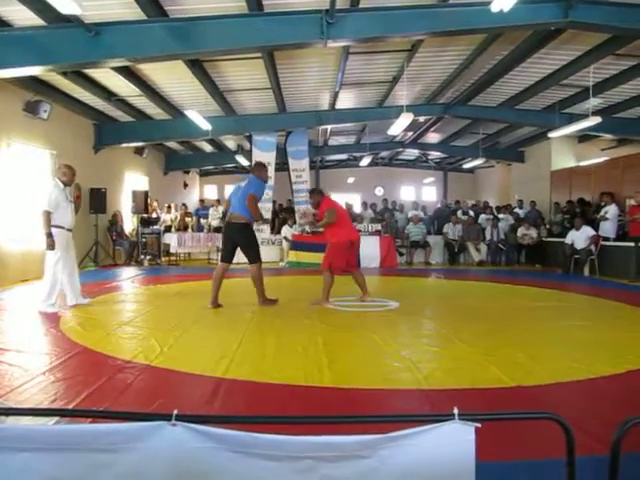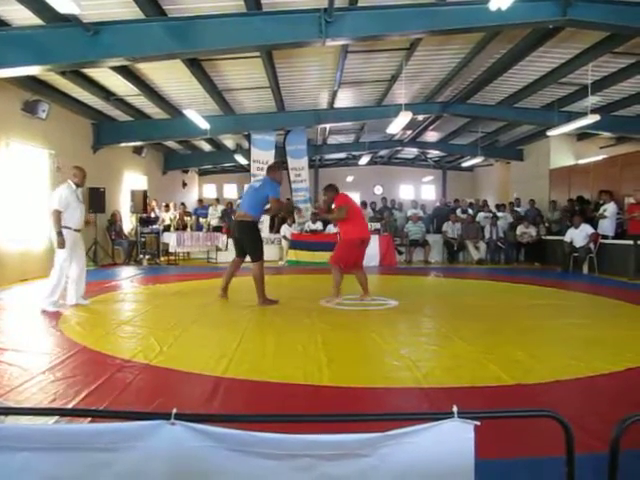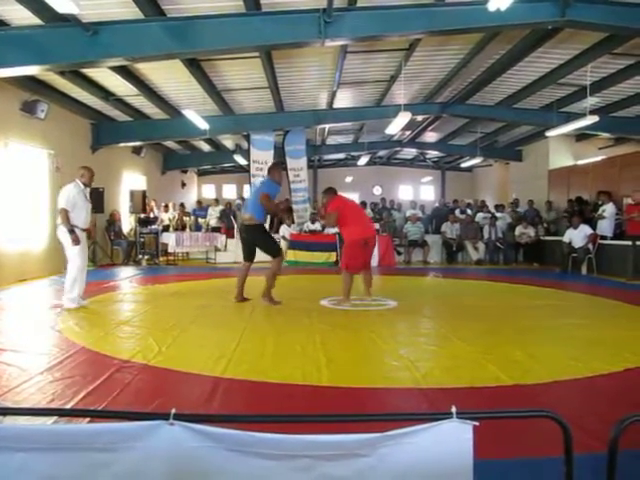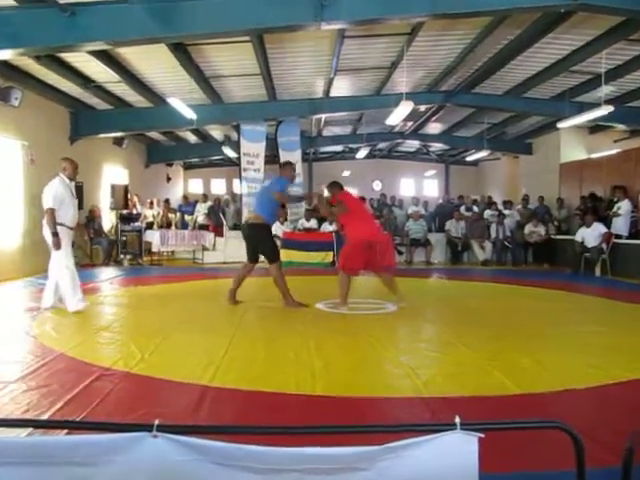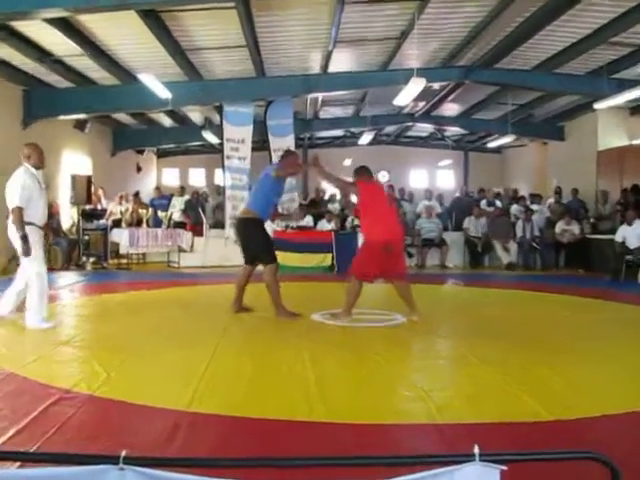
dt=0.3s
person 1, frame 1
left shoulder: (66, 191)
right shoulder: (53, 190)
left elbow: (74, 211)
right elbow: (46, 214)
left wrist: (77, 196)
right wrist: (49, 236)
left hip: (66, 233)
right hip: (56, 233)
left knee: (70, 267)
right knee: (54, 269)
left ankle: (74, 298)
right ankle: (47, 304)
person 1, frame 2
left shoulder: (77, 192)
right shoulder: (63, 190)
right elbow: (56, 213)
left wrist: (85, 221)
right wrist: (60, 235)
left hip: (76, 233)
right hip: (65, 232)
left knee: (79, 265)
right knee: (61, 267)
left ankle: (75, 297)
right ankle: (49, 302)
person 1, frame 3
left shoulder: (85, 192)
right shoulder: (70, 190)
right elbow: (63, 212)
left wrist: (88, 230)
right wrist: (71, 232)
left hip: (80, 232)
right hip: (69, 231)
left knee: (81, 265)
right knee: (76, 263)
left ankle: (74, 297)
right ankle: (70, 298)
person 1, frame 4
left shoulder: (69, 186)
right shoulder: (55, 186)
right elbow: (49, 212)
right wrist: (54, 235)
left hip: (66, 230)
right hip: (57, 230)
left knee: (58, 267)
right knee: (66, 265)
left ankle: (49, 301)
right ankle: (74, 302)
person 1, frame 5
left shoulder: (35, 177)
right shoulder: (21, 179)
right elbow: (16, 211)
left wrist: (46, 228)
right wrist: (24, 239)
left hip: (34, 230)
right hip: (25, 231)
left knee: (28, 272)
right knee: (37, 273)
person 2, frame 1
left shoulder: (241, 184)
right shoulder: (259, 184)
left elbow: (228, 205)
right elbow: (250, 203)
right wrist: (261, 218)
left hip: (229, 225)
right hip: (243, 227)
left knee: (223, 264)
right knee: (255, 264)
left ankle: (213, 300)
right ankle: (262, 299)
person 2, frame 2
left shoulder: (255, 183)
right shoulder: (272, 185)
right elbow: (276, 206)
left wrist: (267, 211)
left hip: (237, 223)
right hip: (249, 225)
left knee: (239, 257)
right knee: (257, 262)
left ankle: (224, 288)
right ankle: (262, 298)
person 2, frame 3
left shoulder: (261, 185)
right shoulder: (272, 185)
right elbow: (263, 201)
left wrist: (275, 209)
right wrist: (277, 210)
left hip: (244, 227)
right hip: (256, 228)
left knee: (247, 262)
right knee: (278, 257)
left ankle: (239, 295)
right ankle: (267, 293)
person 2, frame 4
left shoulder: (270, 183)
right shoulder: (281, 182)
right elbow: (279, 197)
left wrist: (277, 213)
right wrist: (301, 198)
left hip: (249, 226)
right hip: (259, 228)
left knee: (251, 262)
right knee: (275, 263)
left ankle: (232, 294)
right ankle: (288, 300)
person 2, frame 5
left shoulder: (274, 180)
right shoulder: (273, 170)
right elbow: (281, 171)
right wrist: (304, 166)
left hip: (244, 222)
right hip: (251, 223)
left knee: (251, 263)
right knee: (270, 264)
left ankle: (237, 304)
right ankle: (280, 308)
person 3, frame 1
left shoulder: (326, 203)
right shoulder: (329, 203)
left elbow: (332, 219)
left wrist: (317, 225)
left hip: (340, 240)
right hip: (352, 237)
left knee: (327, 268)
right knee: (353, 267)
left ankle: (324, 299)
right ankle: (365, 294)
person 3, frame 2
left shoulder: (340, 199)
right shoulder: (345, 199)
left elbow: (342, 215)
right elbow: (339, 218)
left wrist: (327, 216)
right wrist: (326, 211)
left hip: (352, 237)
right hip: (363, 236)
left knee: (336, 263)
right knee: (356, 266)
left ankle: (336, 294)
right ankle: (365, 293)
person 3, frame 3
left shoulder: (334, 202)
right shoulder: (346, 201)
left elbow: (331, 222)
right wrist: (326, 215)
left hip: (355, 237)
right hip: (369, 234)
left knee: (347, 268)
right knee: (365, 265)
left ankle: (345, 299)
right ankle: (368, 292)
person 3, frame 4
left shoulder: (340, 199)
right shoulder: (352, 199)
left elbow: (341, 210)
left wrist: (325, 208)
right wrist: (329, 210)
left hip: (358, 240)
right hip: (374, 236)
left knee: (344, 269)
right knee: (381, 269)
left ankle: (343, 302)
right ankle: (398, 296)
person 3, frame 5
left shoulder: (365, 187)
right shoulder: (379, 189)
left elbow: (341, 185)
left wrist: (319, 168)
left hip: (376, 240)
right hip: (395, 239)
left knee: (357, 275)
right knee: (398, 277)
left ankle: (346, 312)
right ankle: (413, 311)
